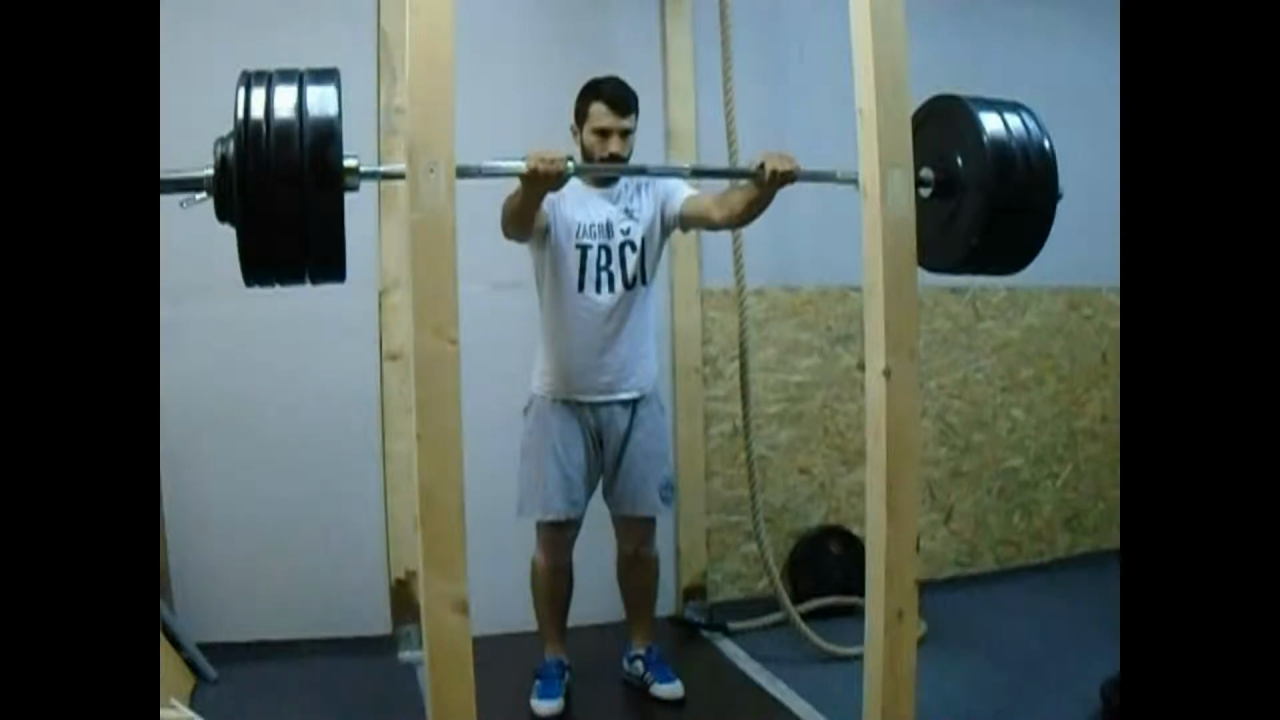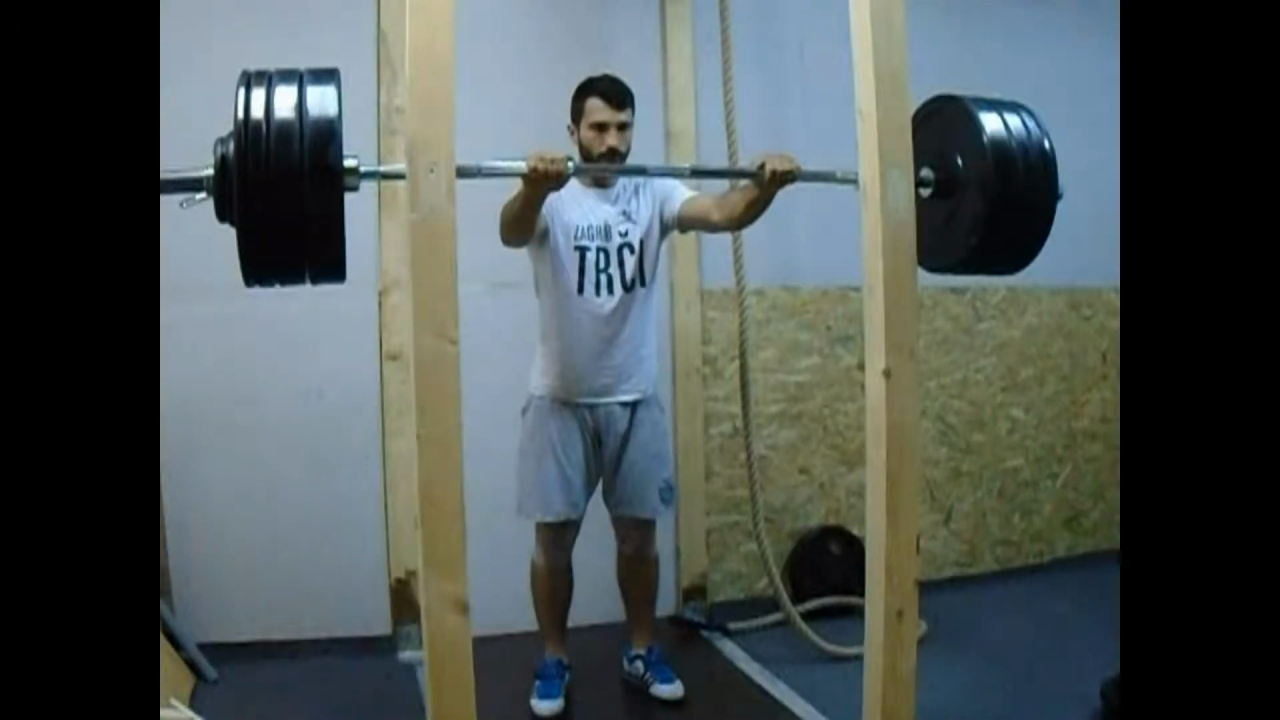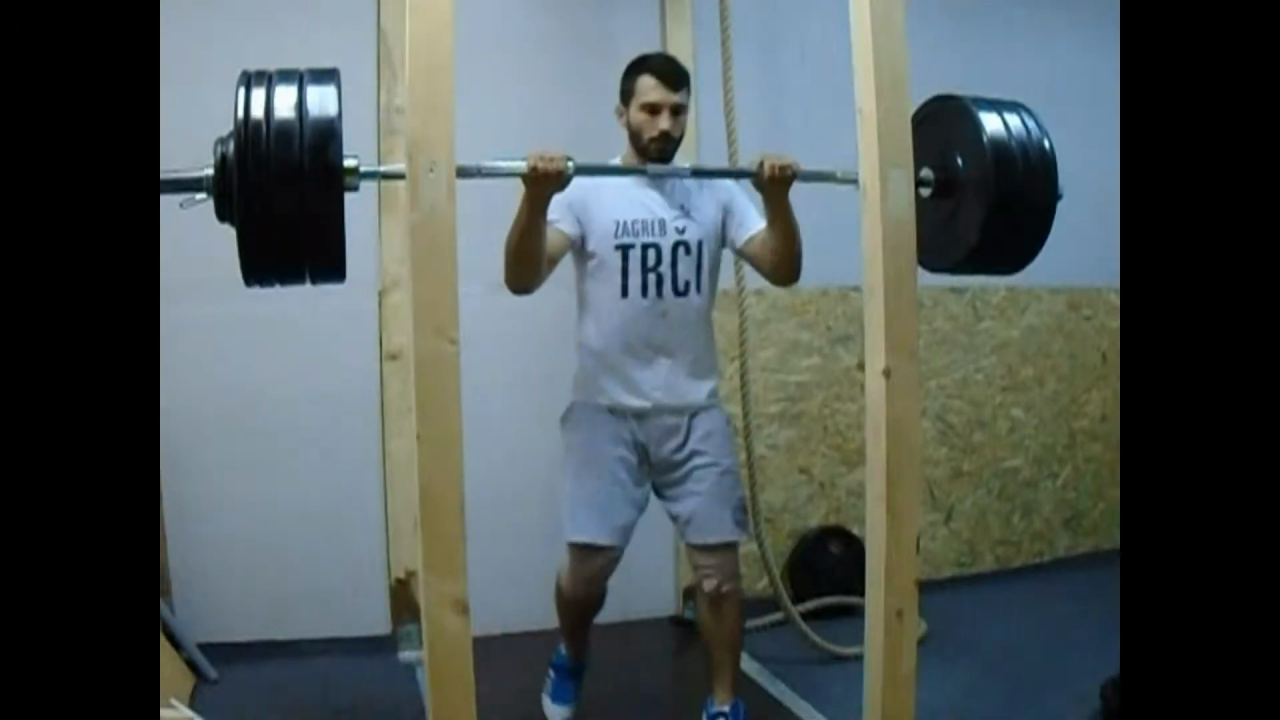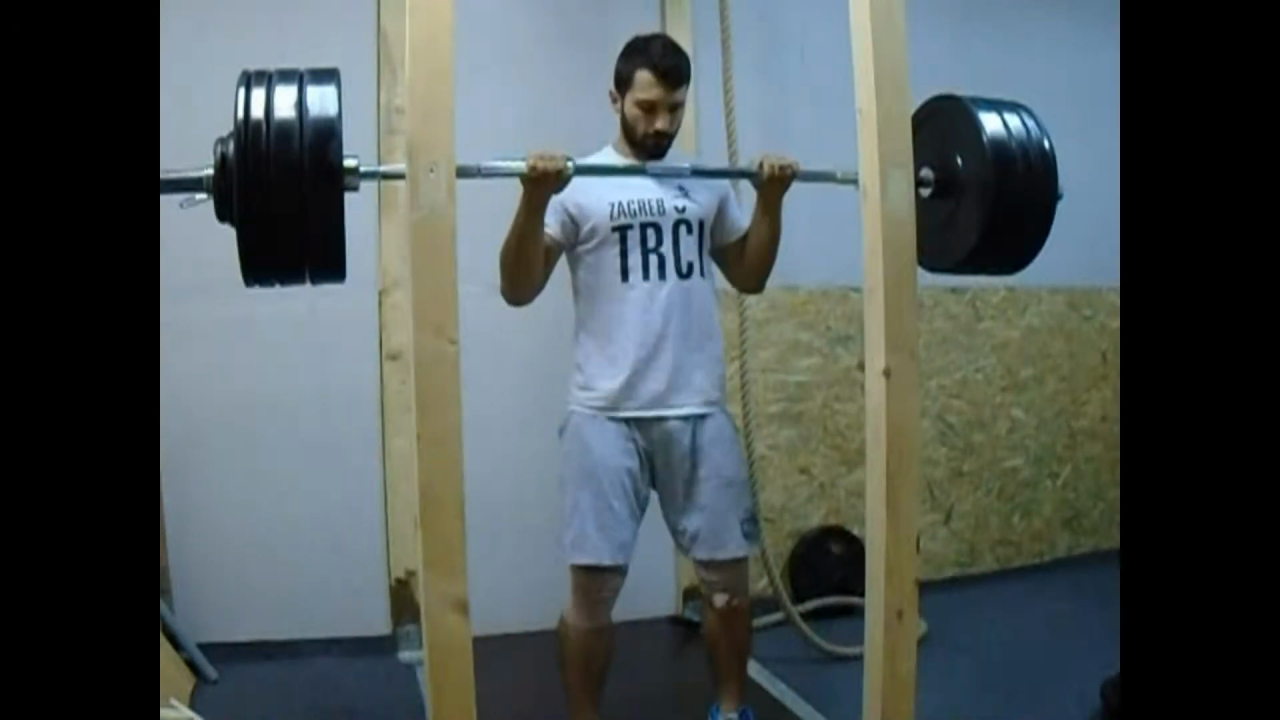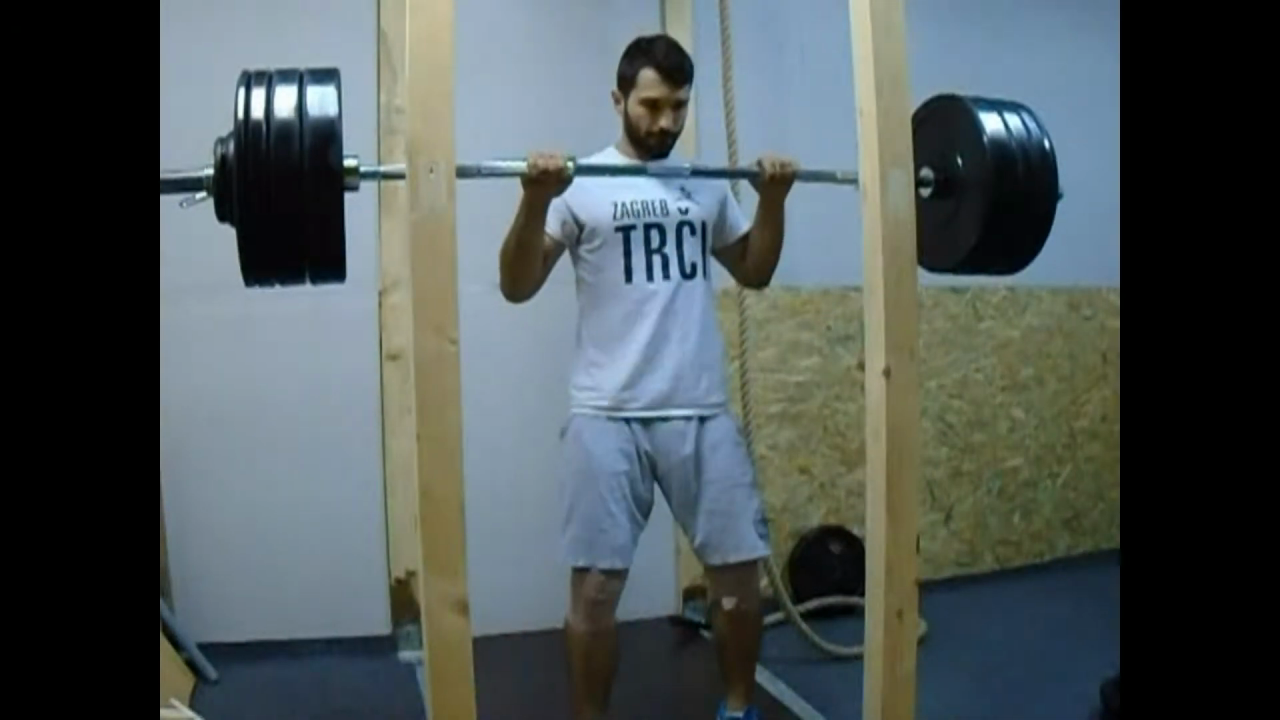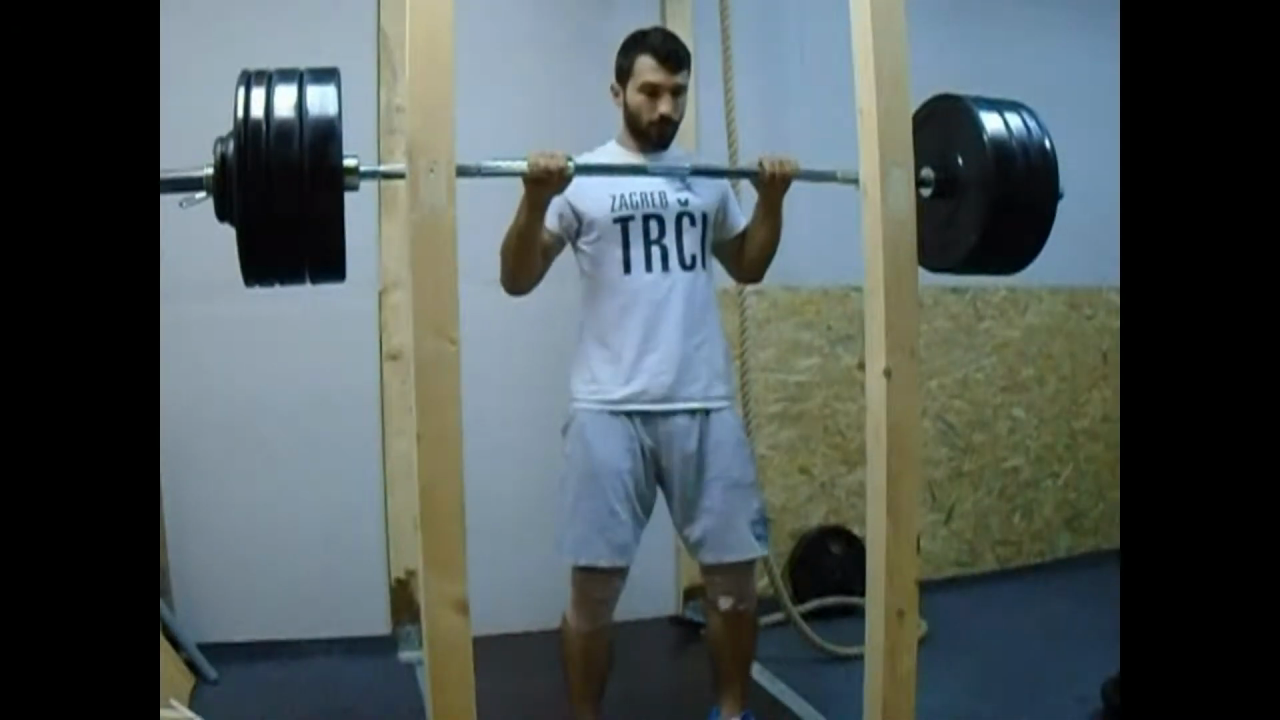
dt=0.7s
person 1, frame 1
left shoulder: (656, 194)
right shoulder: (554, 197)
left elbow: (721, 211)
right elbow: (514, 225)
left wrist: (766, 184)
right wrist: (534, 182)
left hip: (636, 396)
right hip: (563, 398)
left knee: (639, 533)
right knee: (555, 535)
left ankle: (642, 653)
right ankle: (553, 662)
person 1, frame 2
left shoulder: (653, 194)
right shoulder: (552, 199)
left elbow: (721, 214)
right elbow: (511, 231)
left wrist: (766, 186)
right wrist: (535, 185)
left hip: (635, 397)
right hip: (561, 398)
left knee: (639, 535)
right knee: (554, 536)
left ankle: (641, 652)
right ankle: (554, 661)
person 1, frame 3
left shoulder: (717, 194)
right shoulder: (586, 193)
left elbow: (783, 271)
right elbow: (522, 279)
left wrist: (777, 198)
right wrist: (536, 197)
left hip: (694, 409)
right hip: (607, 410)
left knee: (718, 563)
right knee: (590, 563)
right ankle: (568, 655)
person 1, frame 4
left shoulder: (708, 184)
right shoulder: (578, 186)
left elbow: (750, 276)
right elbow: (517, 290)
left wrist: (770, 200)
right wrist: (533, 200)
left hip: (700, 412)
right hip: (606, 416)
left knee: (727, 574)
right knee: (594, 585)
person 1, frame 5
left shoulder: (707, 186)
right shoulder: (580, 187)
left elbow: (754, 272)
right elbow: (517, 286)
left wrist: (773, 200)
right wrist: (534, 201)
left hip: (701, 413)
right hip: (607, 415)
left knee: (739, 573)
right knee: (595, 586)
person 1, frame 6
left shoulder: (708, 179)
right shoulder: (581, 179)
left elbow: (748, 267)
right elbow: (517, 278)
left wrist: (772, 199)
right wrist: (535, 198)
left hip: (705, 407)
right hip: (610, 410)
left knee: (734, 575)
right knee: (594, 586)
